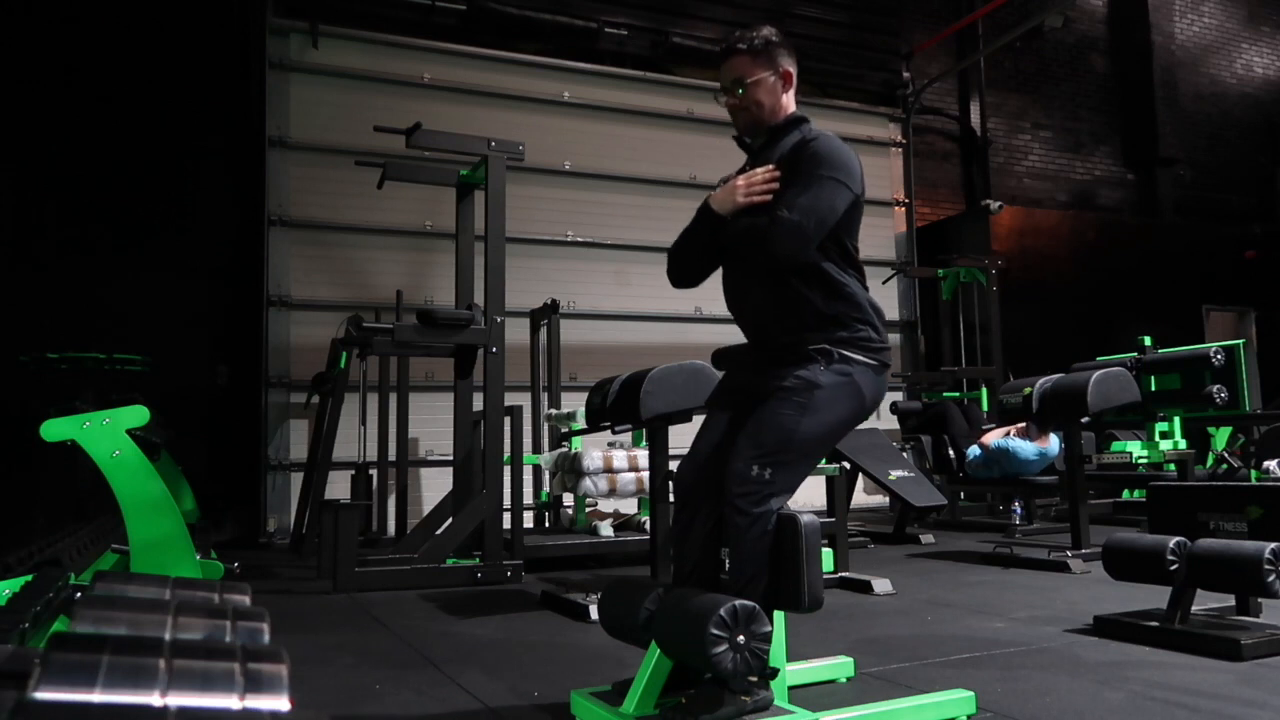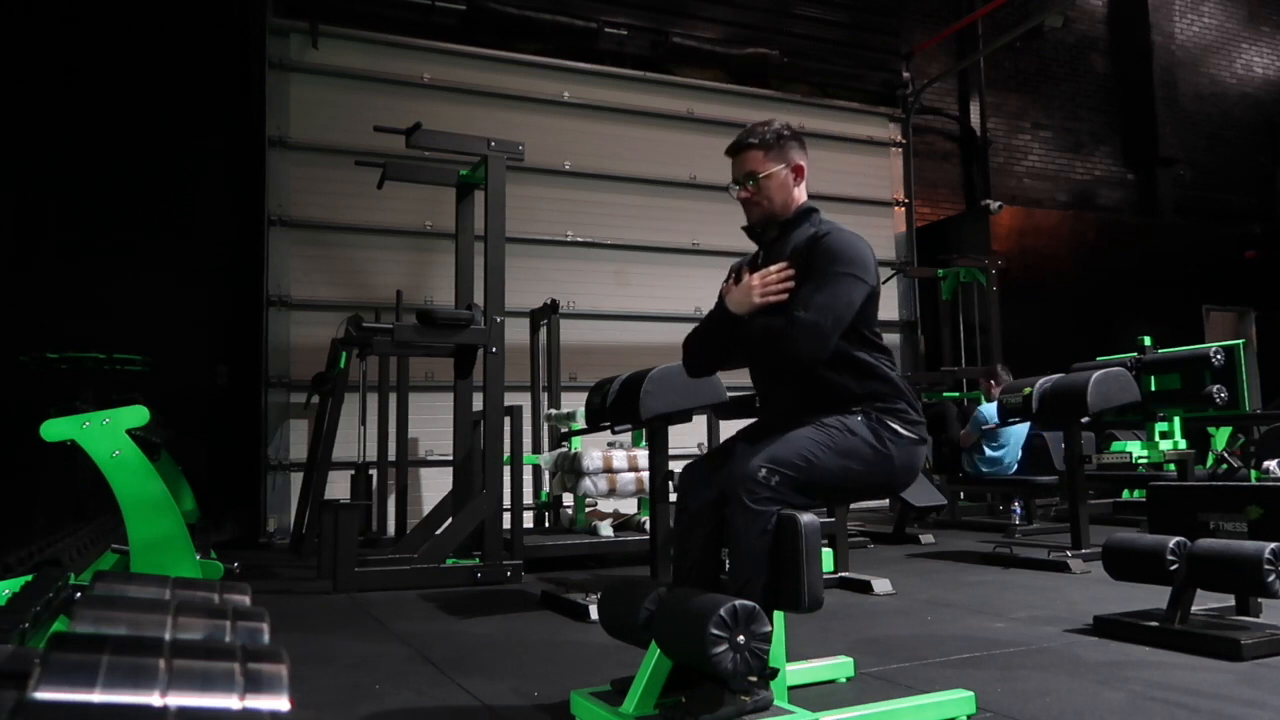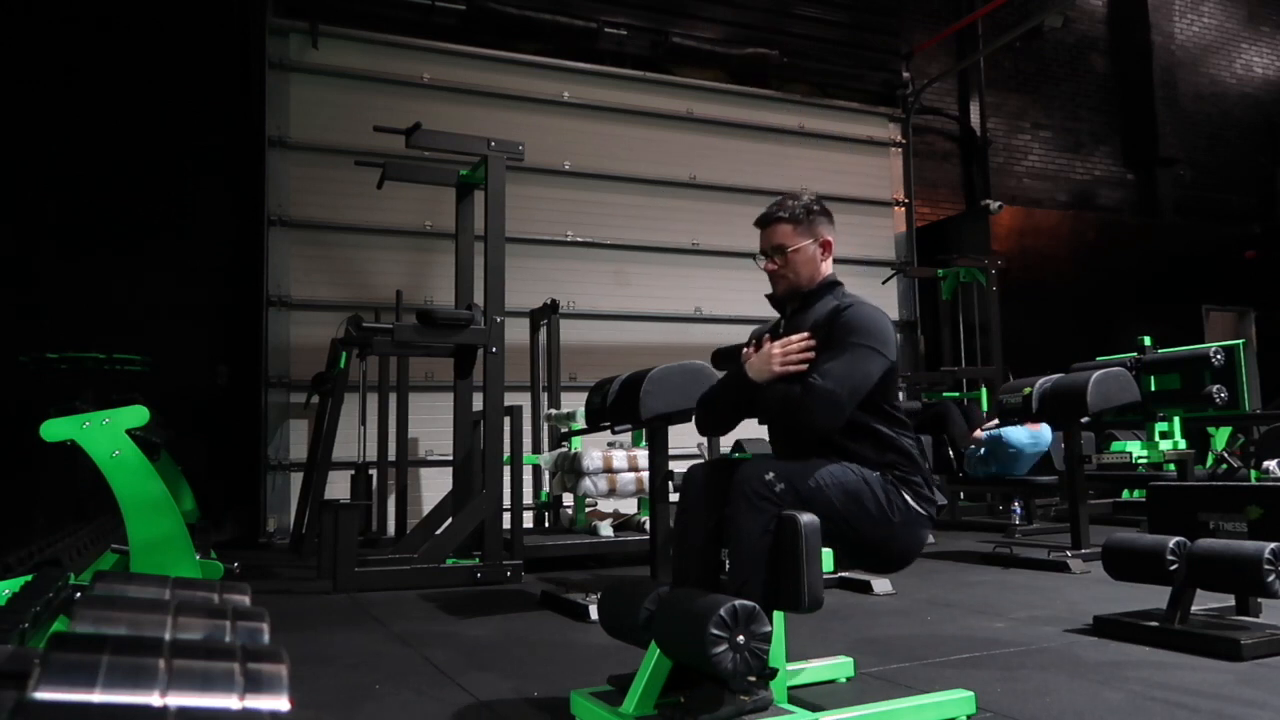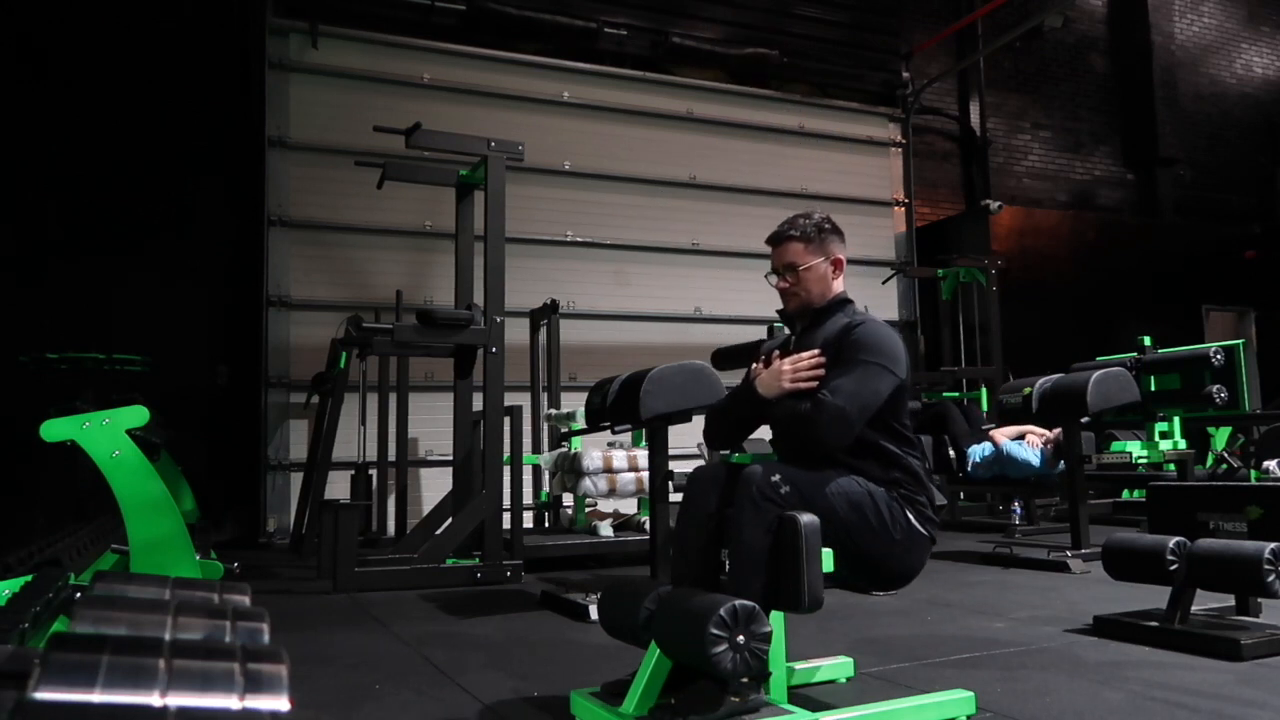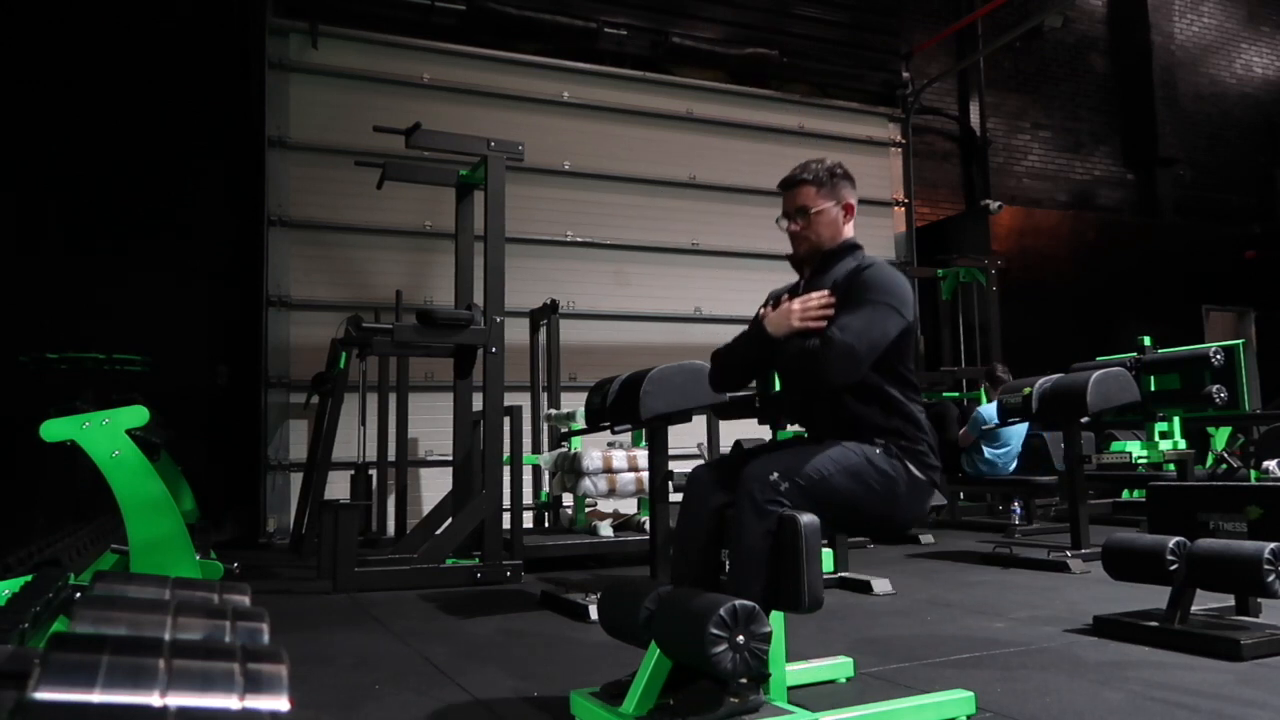
dt=1s
person 1, frame 1
left shoulder: (824, 156)
right shoulder: (743, 173)
left elbow: (786, 239)
right elbow: (682, 269)
left wrist: (728, 221)
right wrist: (717, 210)
left hip: (838, 357)
right hip: (769, 357)
left knee: (750, 480)
right knee: (697, 479)
person 1, frame 2
left shoulder: (838, 250)
right shoulder: (751, 266)
left elbow: (801, 339)
right elbow: (696, 359)
left wrist: (739, 326)
right wrist: (730, 308)
left hip: (877, 429)
right hip: (805, 429)
left knee: (757, 478)
right knee: (700, 485)
person 1, frame 3
left shoulder: (857, 321)
right shoulder: (775, 332)
left elbow: (817, 409)
right elbow: (711, 418)
left wrist: (762, 382)
right wrist: (748, 376)
left hip: (891, 505)
right hip: (813, 487)
left knee: (760, 479)
right knee: (705, 483)
person 1, frame 4
left shoulder: (869, 338)
right shoulder: (783, 349)
left elbow: (828, 426)
right elbow: (718, 434)
left wrist: (772, 401)
right wrist: (758, 391)
left hip: (893, 524)
right hip: (821, 508)
left knee: (762, 483)
right knee: (709, 483)
left ankle: (743, 671)
person 1, frame 5
left shoulder: (877, 281)
right shoulder: (789, 296)
left elbow: (836, 361)
right elbow: (722, 376)
left wrist: (776, 341)
right wrist: (769, 332)
left hip: (891, 465)
right hip: (826, 451)
left knee: (768, 484)
right knee: (707, 485)
